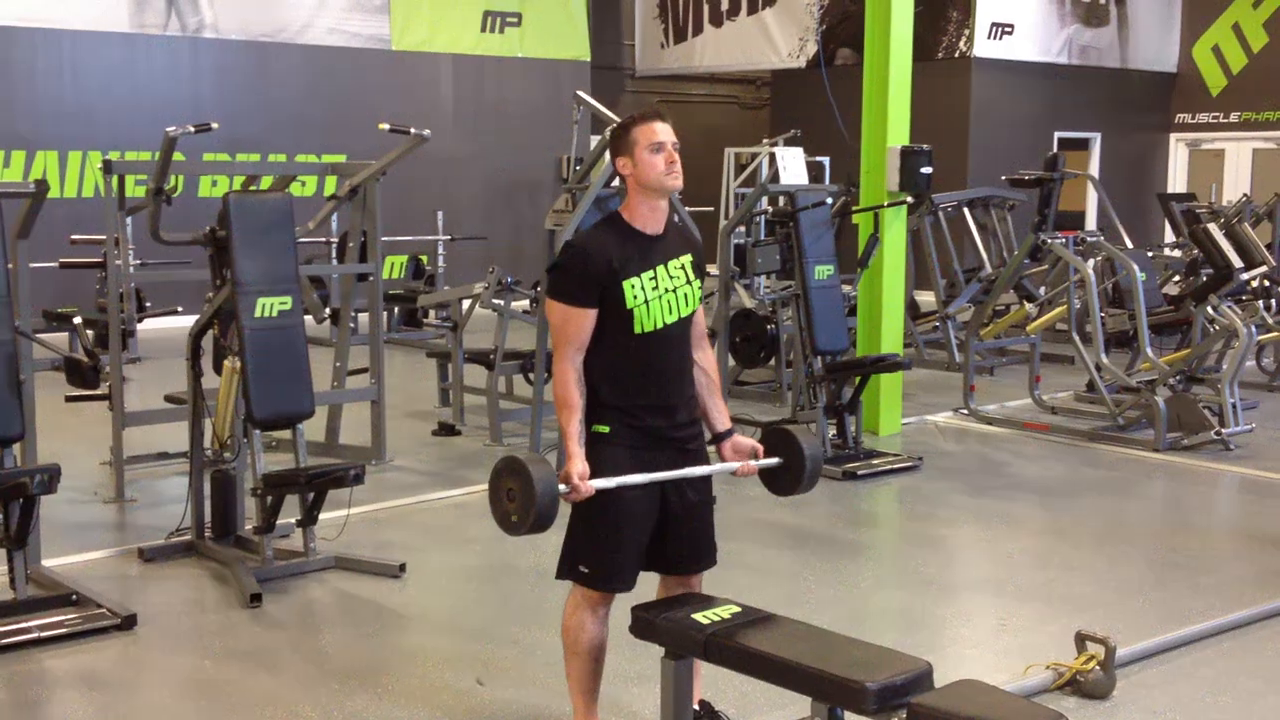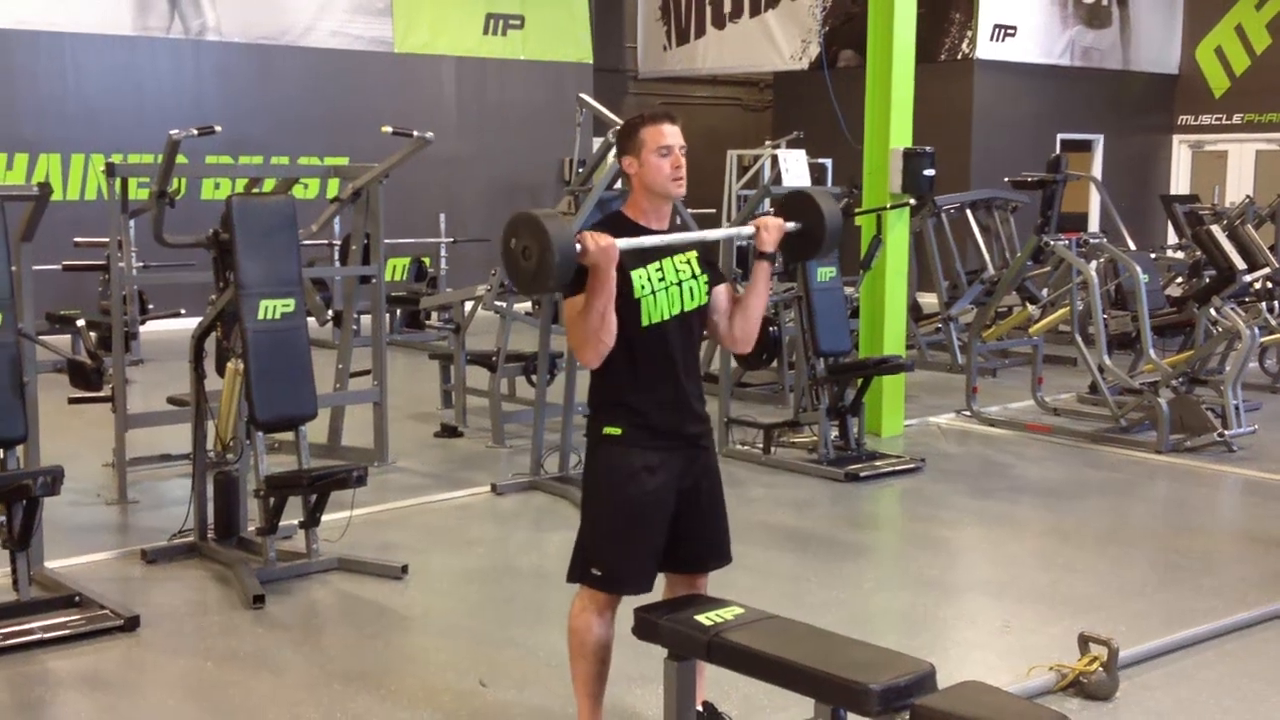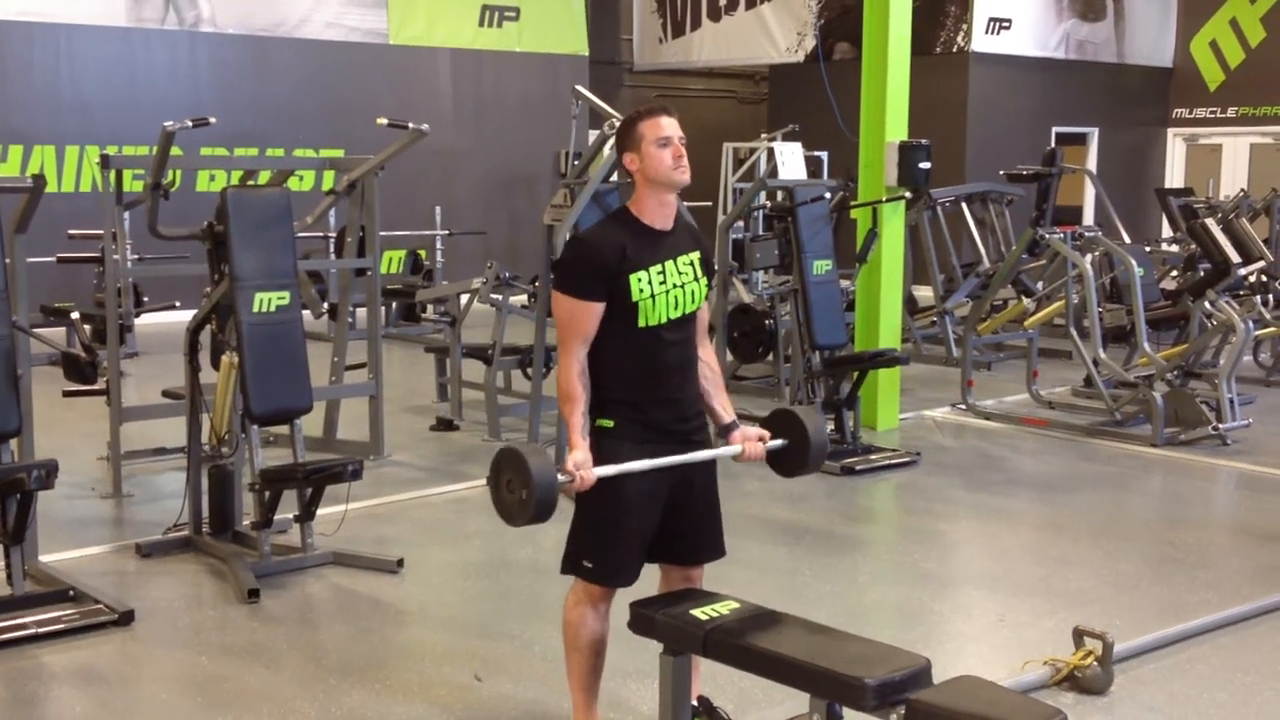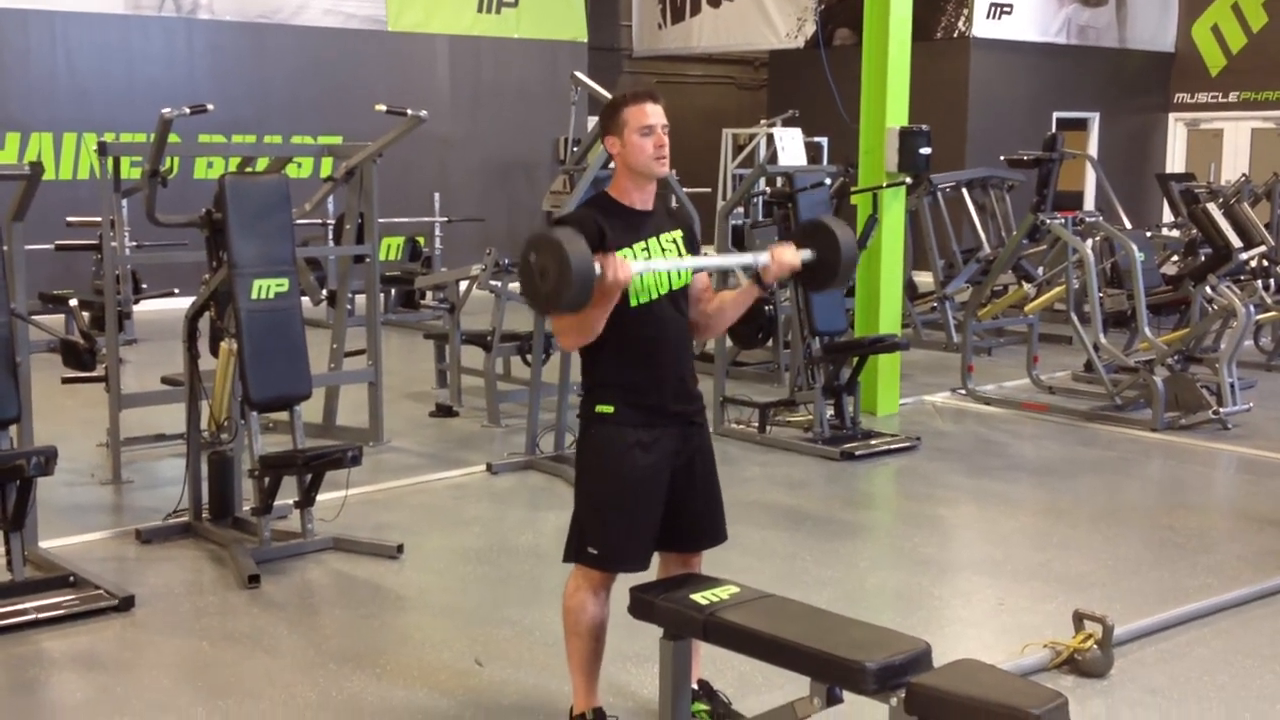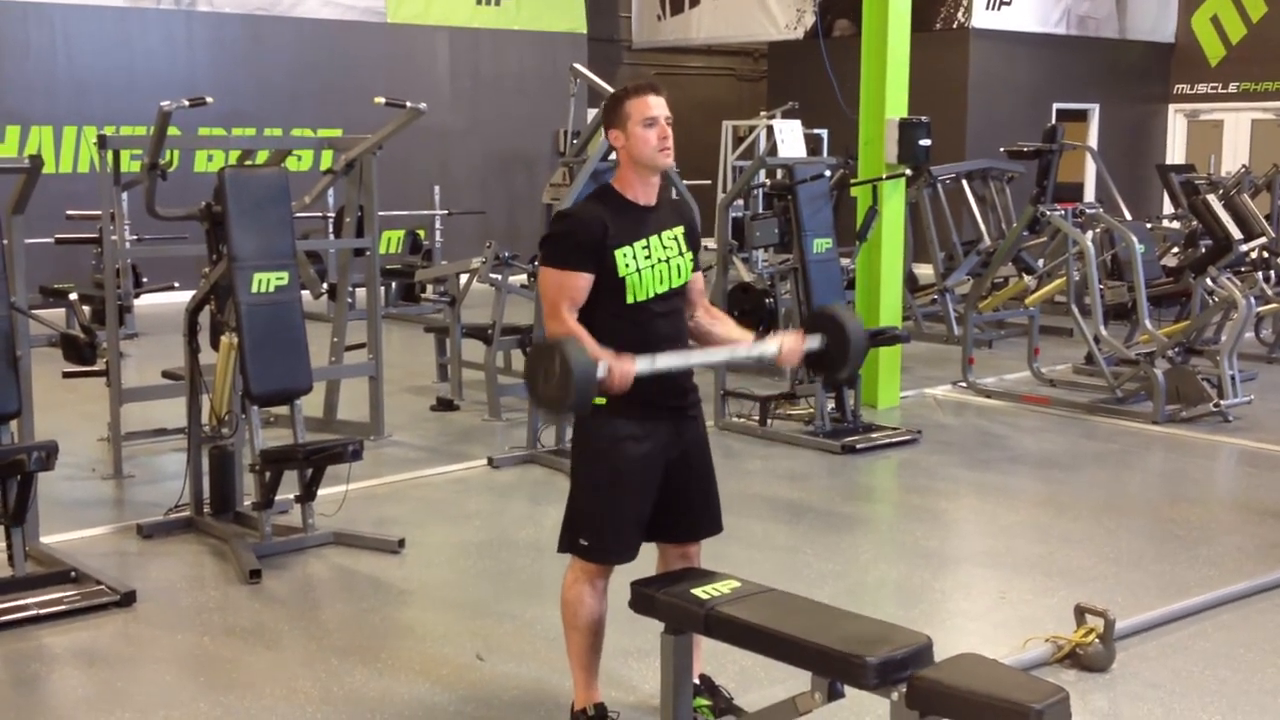
dt=1s
person 1, frame 1
left shoulder: (687, 244)
right shoulder: (591, 254)
right elbow: (568, 361)
left wrist: (724, 431)
right wrist: (574, 452)
left hip: (682, 442)
right hip: (617, 446)
left knee: (686, 577)
right knee: (595, 588)
person 1, frame 2
left shoulder: (696, 244)
right shoulder: (593, 246)
left elbow: (738, 338)
right elbow: (590, 352)
left wrist: (763, 258)
right wrist: (603, 271)
left hip: (692, 438)
right hip: (626, 445)
left knee: (693, 577)
right knee: (603, 588)
person 1, frame 3
left shoulder: (695, 242)
right shoulder: (598, 247)
right elbow: (573, 354)
left wrist: (729, 423)
right wrist: (578, 443)
left hip: (687, 436)
right hip: (622, 443)
left knee: (687, 570)
right knee: (598, 582)
person 1, frame 4
left shoulder: (679, 224)
right shoulder: (586, 229)
left elbow: (704, 322)
right elbow: (570, 336)
left wrist: (761, 277)
right wrist: (608, 286)
left hip: (684, 415)
right hip: (618, 423)
left knee: (687, 554)
right knee: (598, 566)
person 1, frame 5
left shoulder: (680, 217)
right shoulder: (584, 224)
right elbow: (558, 318)
left wrist: (759, 343)
right wrist: (602, 361)
left hip: (680, 406)
right hip: (615, 415)
left knee: (684, 547)
right knee: (594, 560)
